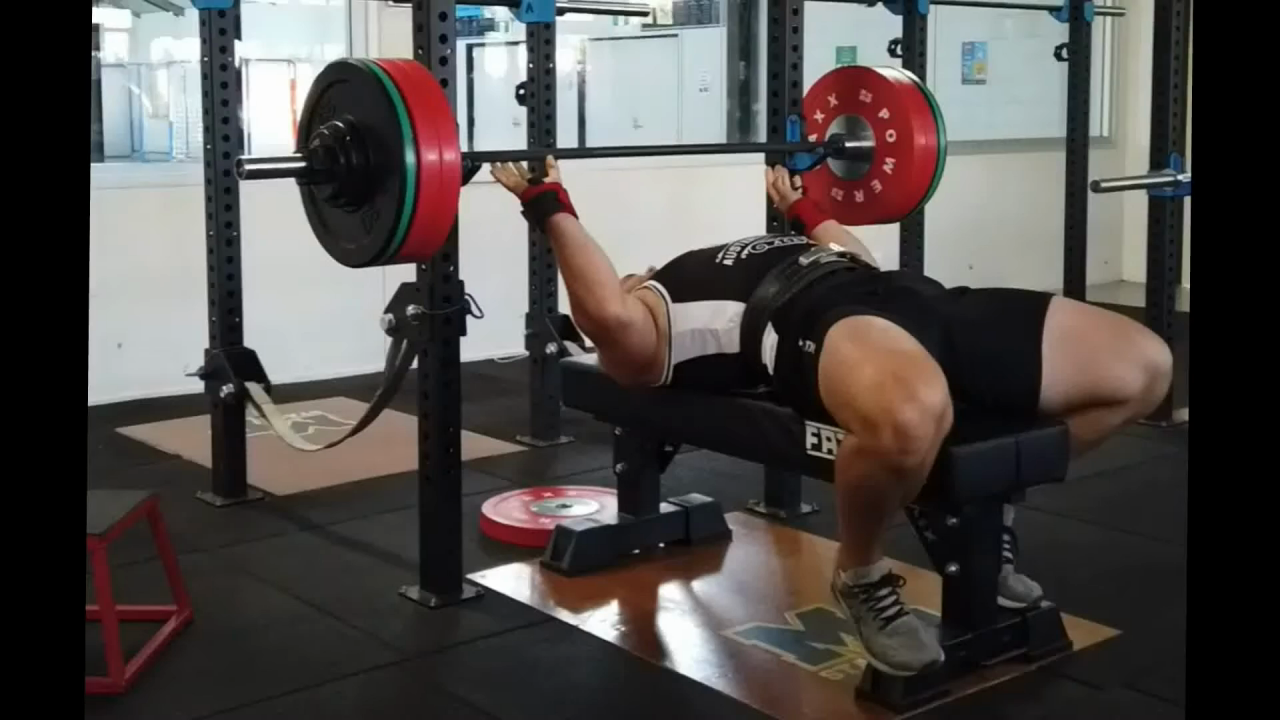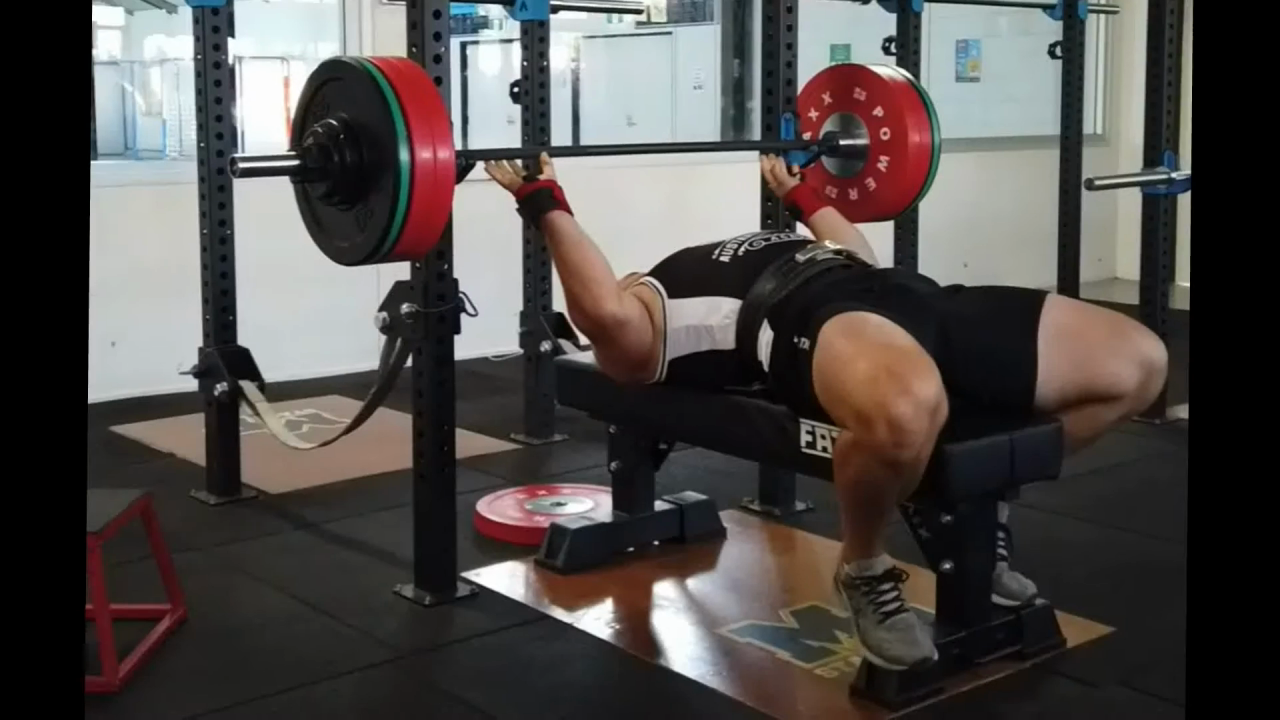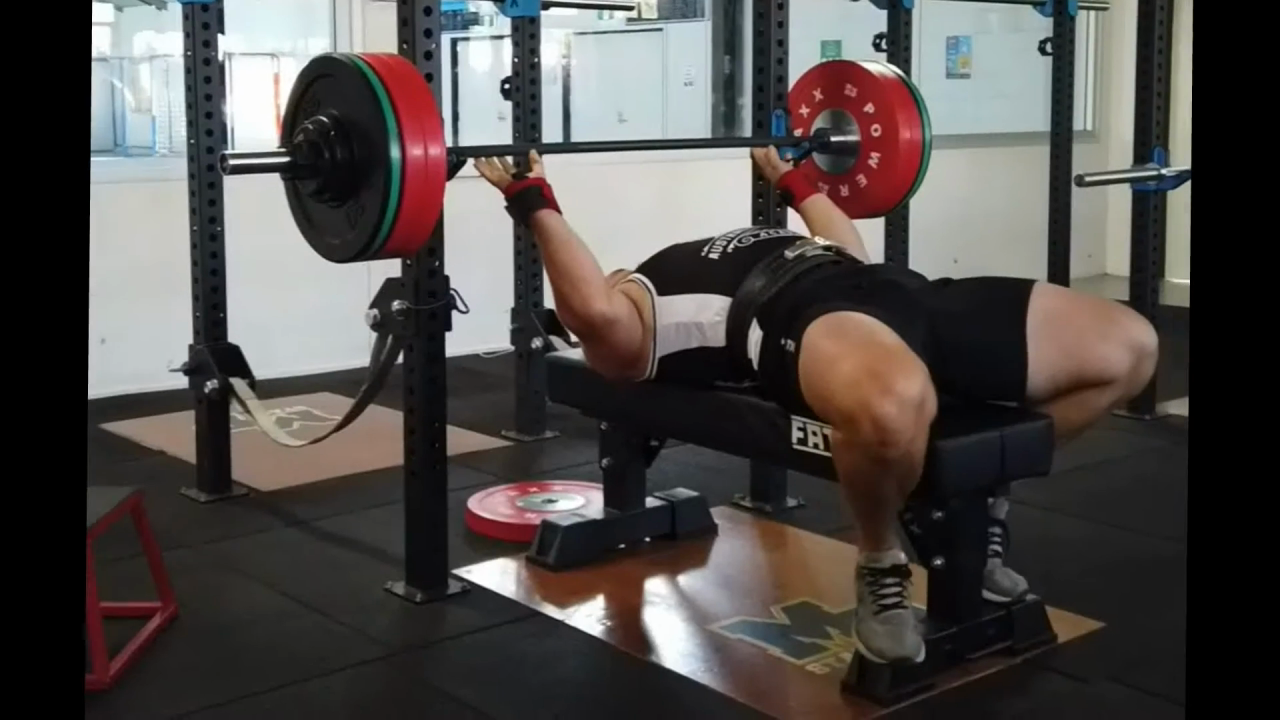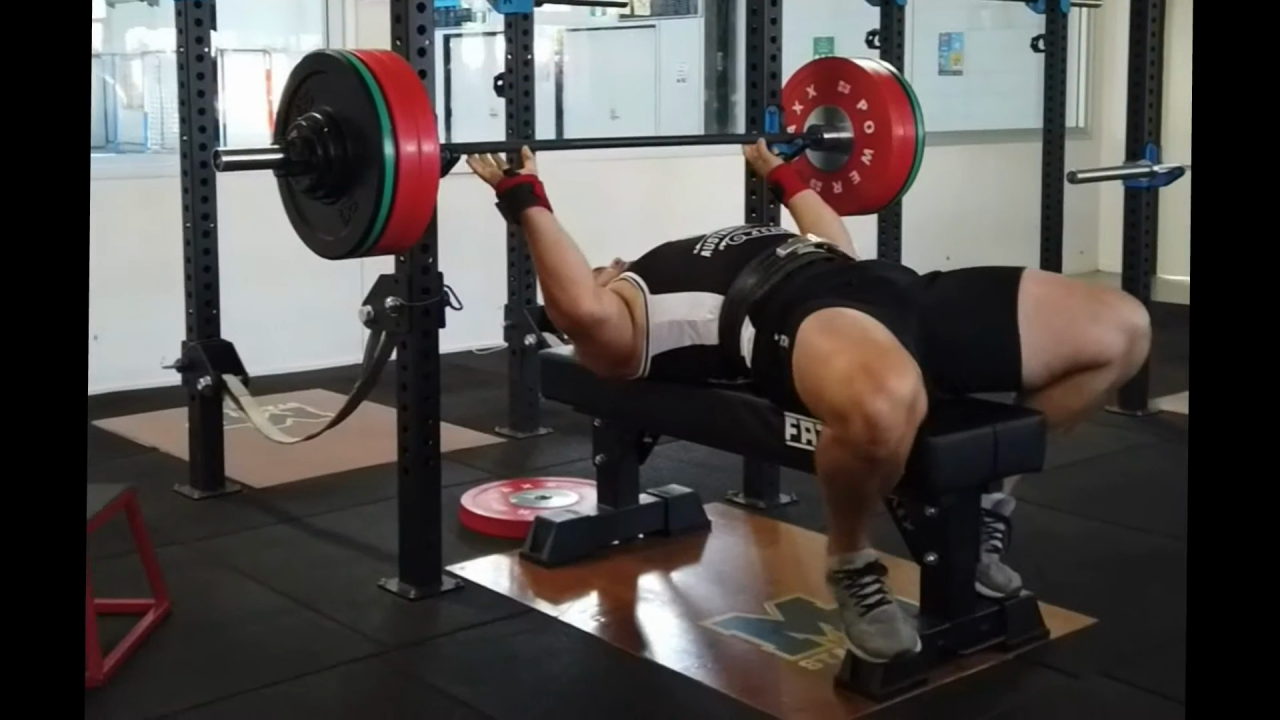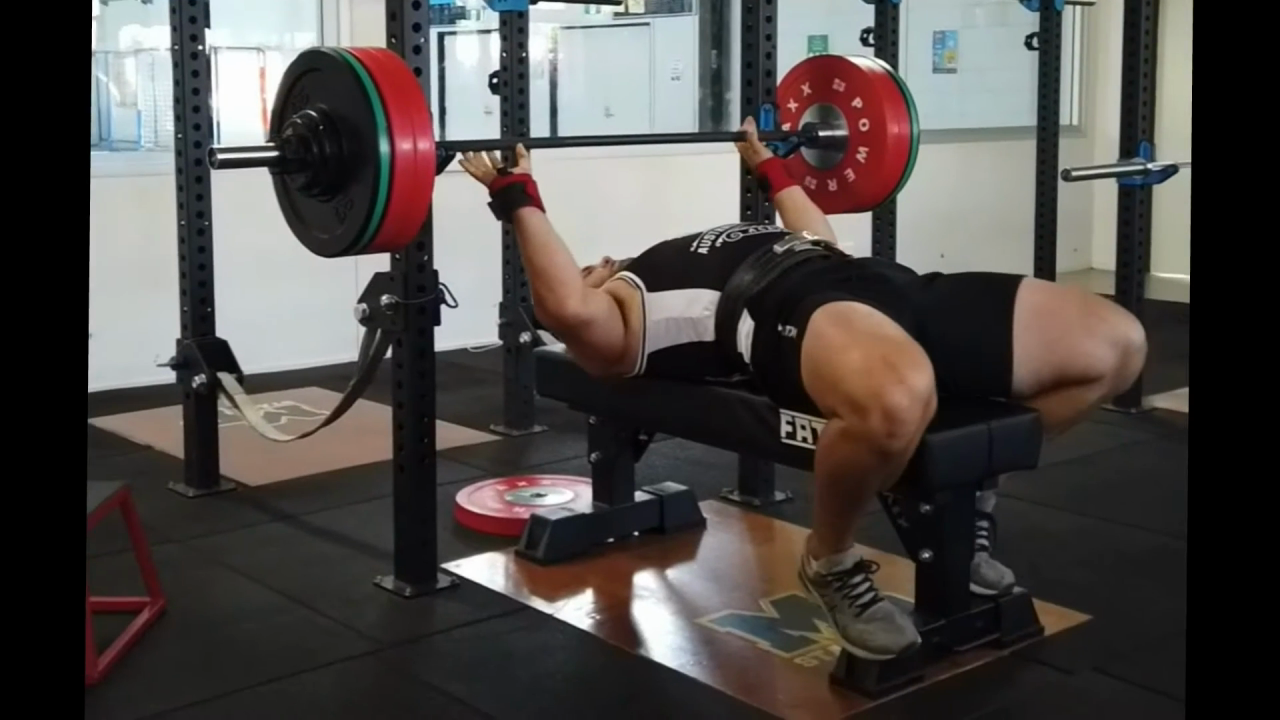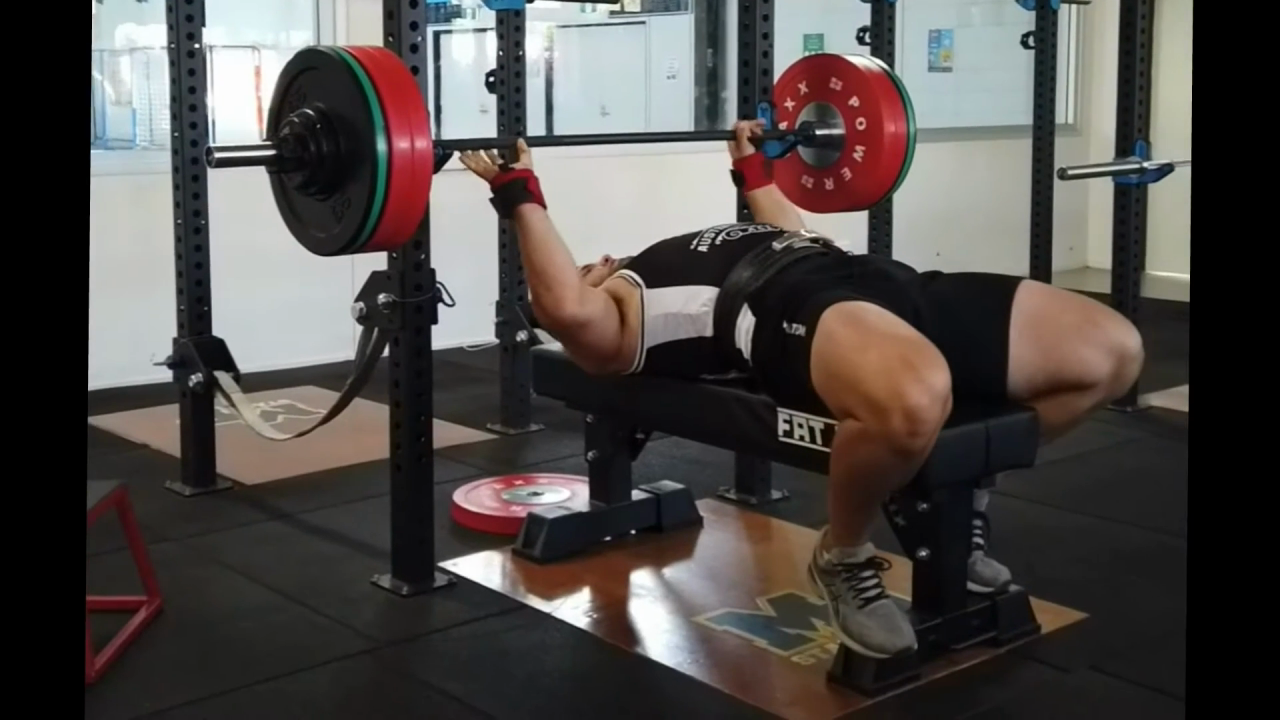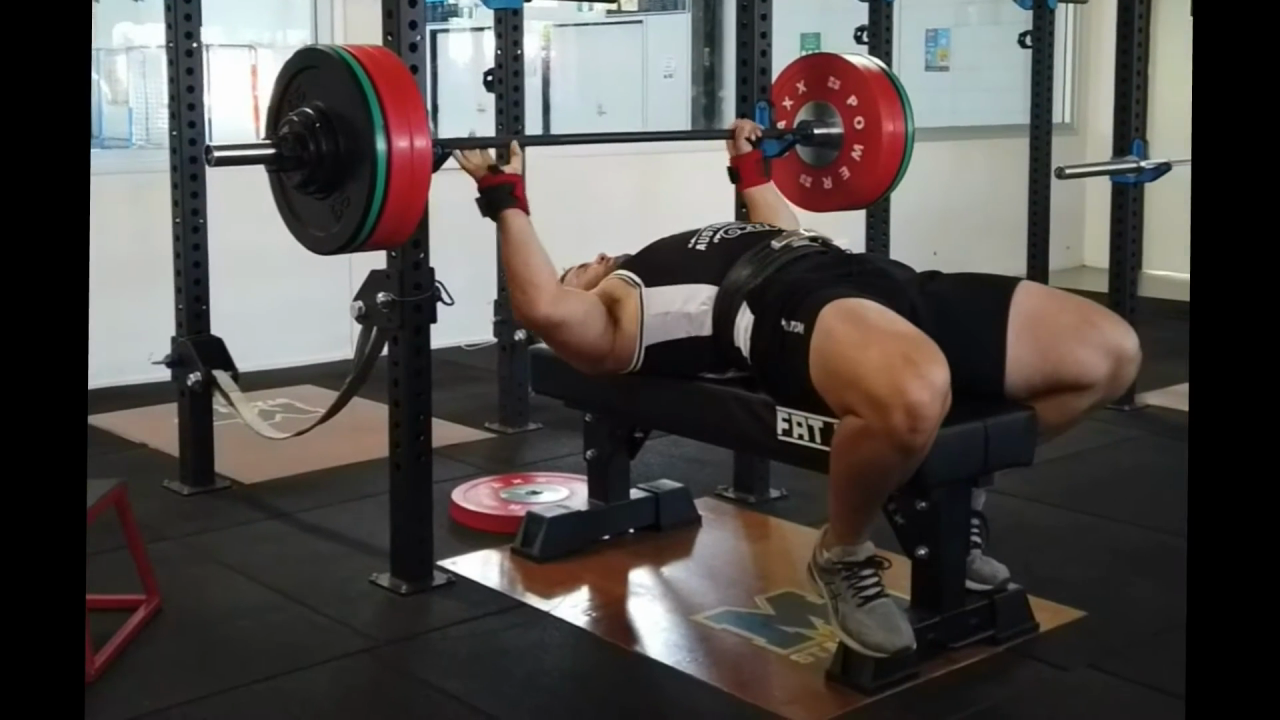
dt=0.2s
person 1, frame 1
left shoulder: (723, 281)
right shoulder: (637, 342)
left elbow: (858, 268)
right elbow: (606, 310)
left wrist: (799, 206)
right wrist: (548, 205)
left knee: (1143, 366)
right knee: (910, 416)
right ankle: (860, 576)
person 1, frame 2
left shoulder: (695, 285)
right shoulder: (634, 340)
left elbow: (857, 261)
right elbow: (603, 309)
left wrist: (797, 193)
right wrist: (543, 204)
left knee: (1137, 363)
right knee: (906, 407)
right ankle: (865, 570)
person 1, frame 3
left shoulder: (711, 278)
right shoulder: (625, 335)
left elbow: (850, 253)
right elbow: (592, 308)
left wrist: (790, 178)
right wrist: (532, 201)
left knee: (1128, 346)
right knee: (894, 407)
left ankle: (980, 497)
right ankle: (881, 562)
person 1, frame 4
left shoulder: (696, 275)
right shoulder: (616, 331)
left elbow: (837, 248)
right elbow: (579, 308)
left wrist: (779, 173)
right wrist: (524, 198)
left knee: (1120, 328)
right knee: (883, 406)
left ankle: (982, 491)
right ankle: (848, 562)
person 1, frame 5
left shoulder: (685, 274)
right shoulder: (612, 325)
left elbow: (817, 242)
right elbow: (566, 308)
left wrist: (768, 165)
right wrist: (515, 196)
left knee: (1116, 344)
right knee: (896, 401)
left ankle: (966, 494)
right ankle: (830, 562)
person 1, frame 6
left shoulder: (667, 275)
right shoulder: (610, 327)
left elbow: (784, 237)
right elbow: (565, 309)
left wrist: (748, 166)
right wrist: (518, 193)
left knee: (1112, 351)
right knee: (913, 401)
right ankle: (842, 558)
person 1, frame 7
left shoulder: (664, 276)
right shoulder: (604, 326)
left elbow: (778, 238)
right elbow: (542, 308)
left wrist: (748, 165)
right wrist: (505, 195)
left knee: (1110, 351)
right knee: (915, 396)
right ankle: (843, 554)
